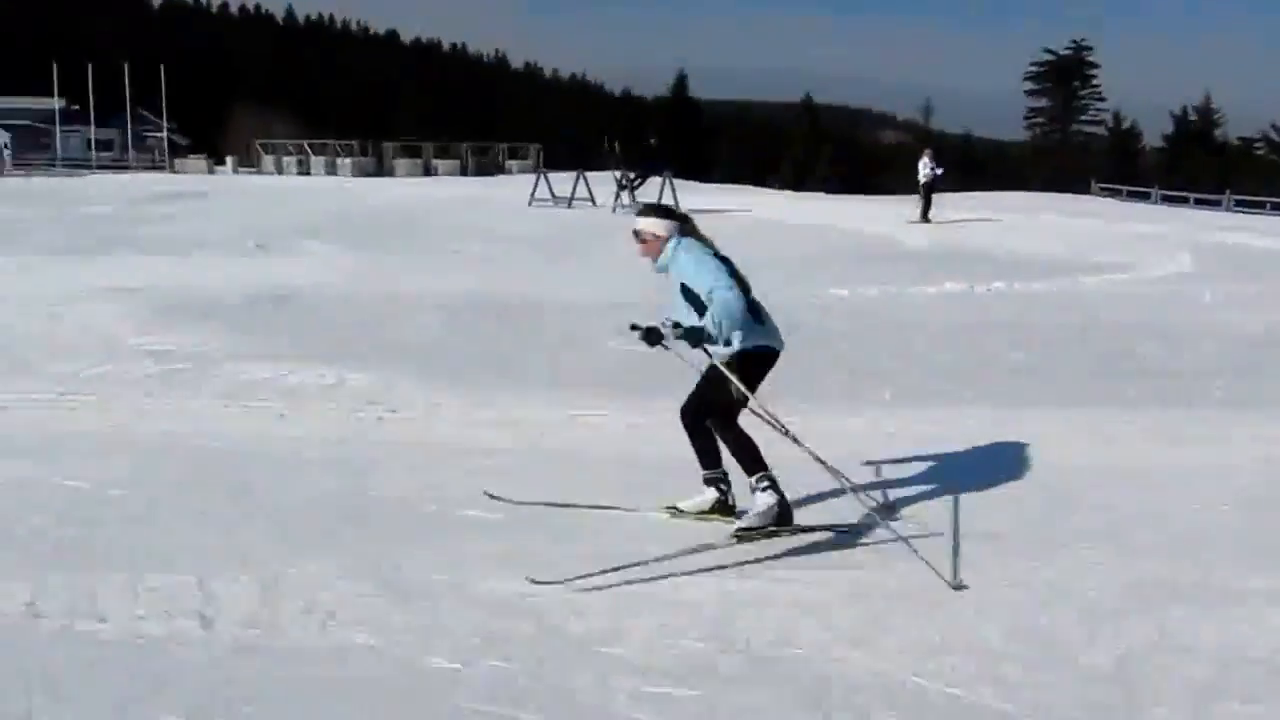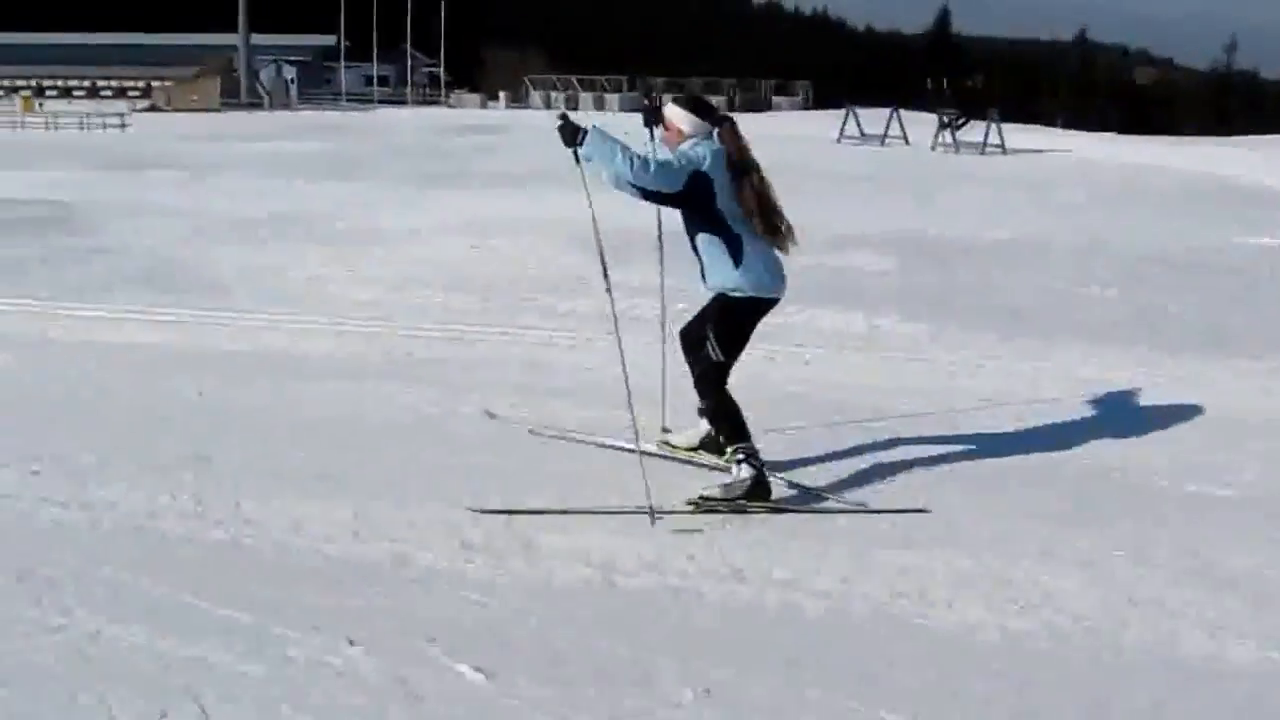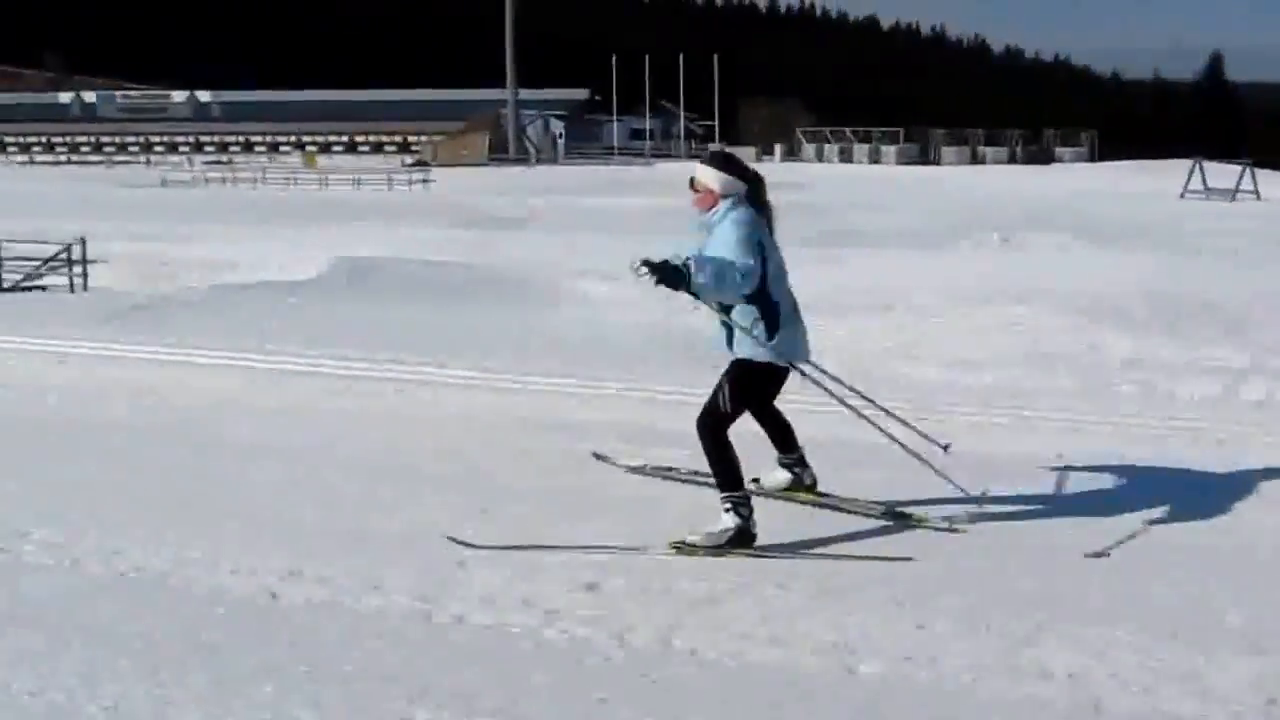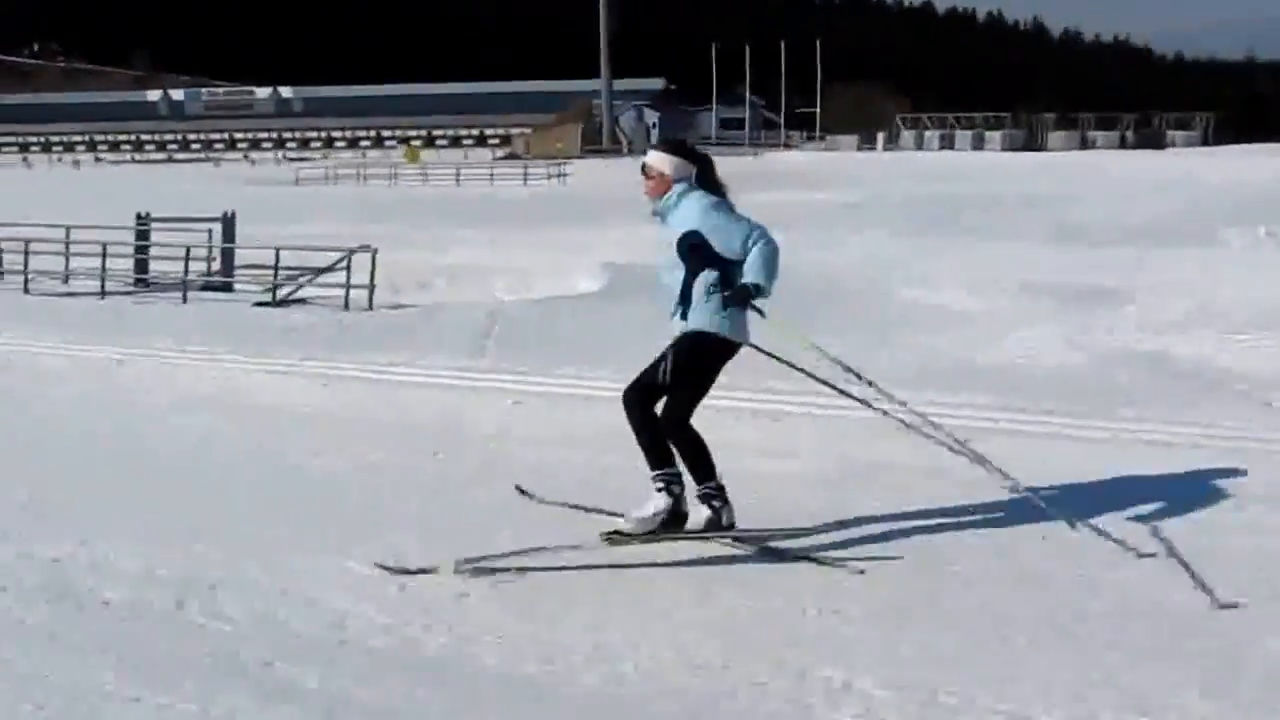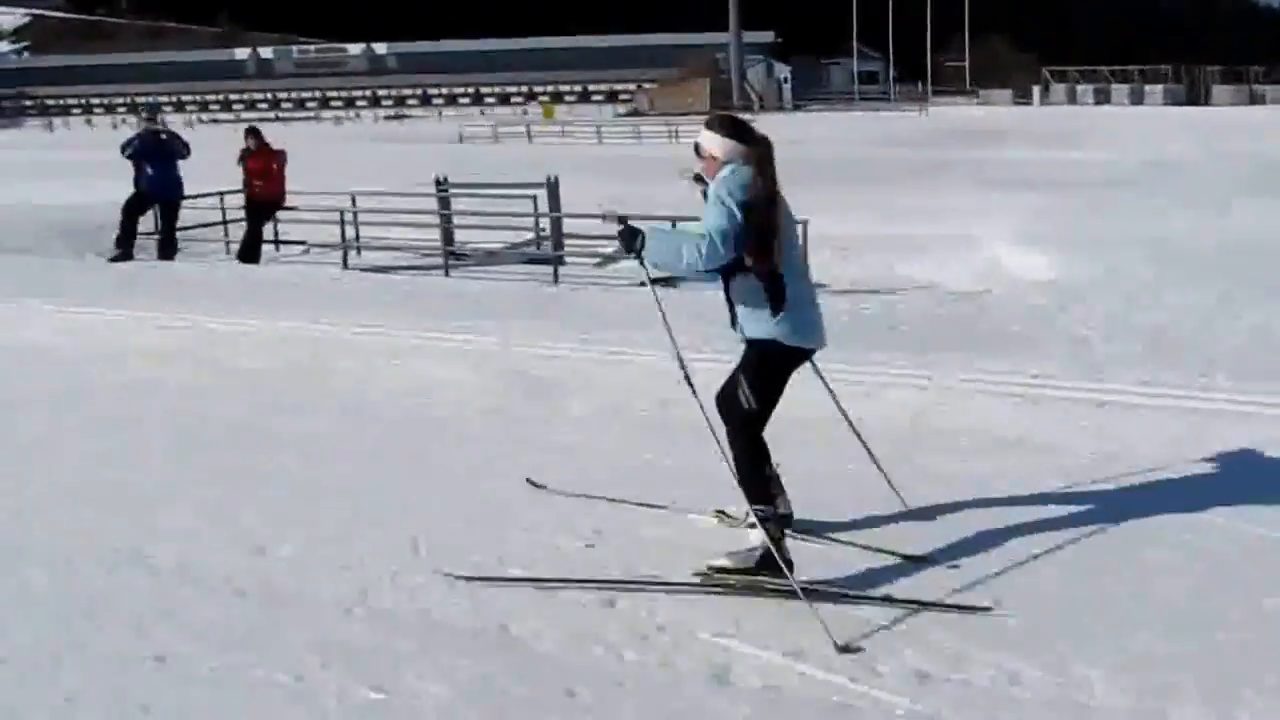
dt=1s
person 1, frame 1
left shoulder: (691, 259)
right shoulder: (681, 261)
left elbow: (731, 300)
left wrist: (706, 332)
right wrist: (664, 332)
left hip: (752, 347)
right hip: (733, 350)
left knee: (719, 418)
right knee: (692, 412)
left ankle: (772, 501)
right ankle: (718, 493)
person 1, frame 2
left shoulder: (695, 159)
right shoulder: (716, 155)
left elbow: (645, 174)
left wrist: (587, 140)
right wrist: (661, 122)
left hip: (741, 285)
right hip: (755, 280)
left knee: (711, 376)
right knee: (693, 338)
left ankle: (750, 470)
right ankle: (713, 429)
person 1, frame 3
left shoulder: (737, 225)
right shoulder: (740, 218)
left elbow: (739, 276)
right elbow: (719, 266)
left wrist: (685, 274)
right wrist: (674, 269)
left hip: (761, 346)
right hip: (777, 340)
left knee: (710, 425)
right knee: (758, 405)
left ankle: (737, 520)
right ankle: (795, 471)
person 1, frame 4
left shoulder: (700, 207)
right shoulder: (680, 211)
left elbow: (762, 244)
left wrist: (752, 285)
left hip: (708, 328)
right hip: (702, 329)
left knee: (638, 398)
right knee: (673, 419)
left ankle: (669, 499)
right ankle: (714, 505)
person 1, frame 5
left shoulder: (732, 192)
right shoulder: (757, 191)
left elbow: (712, 250)
left wrist: (647, 244)
left hip: (776, 330)
right hip: (793, 325)
left knee: (742, 424)
right knee: (729, 404)
left ankle: (770, 544)
right ankle: (770, 501)
